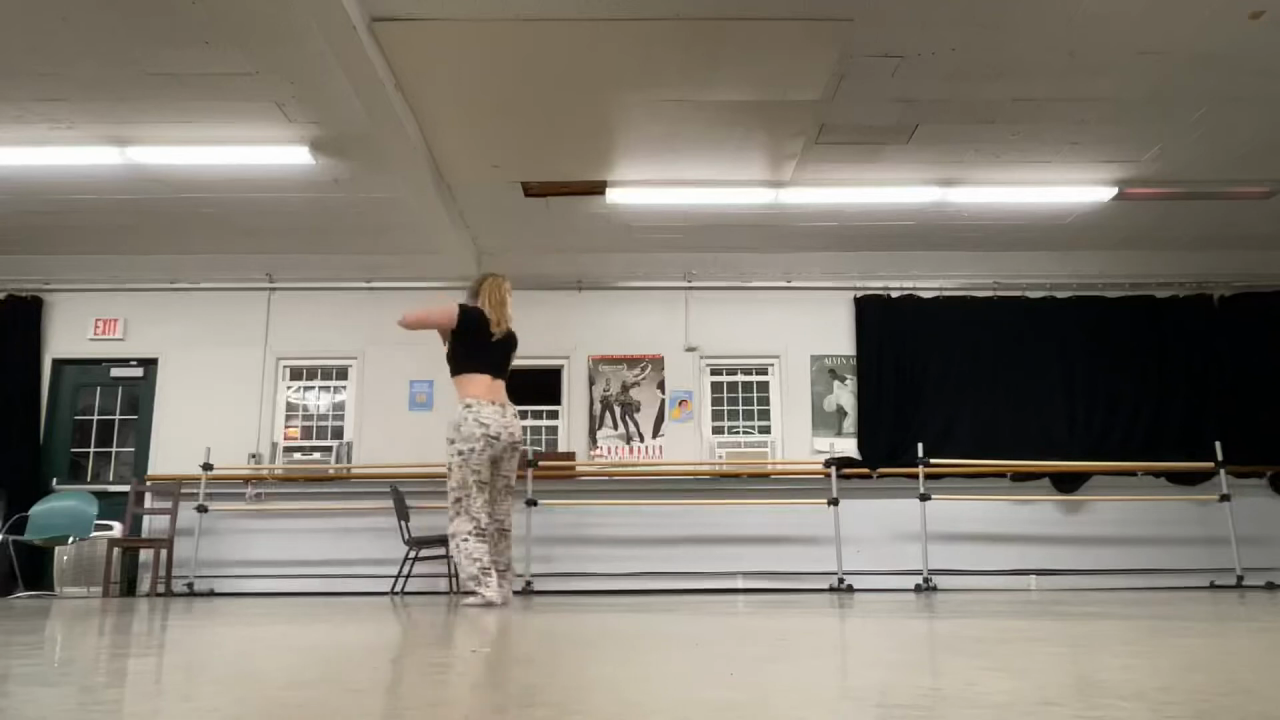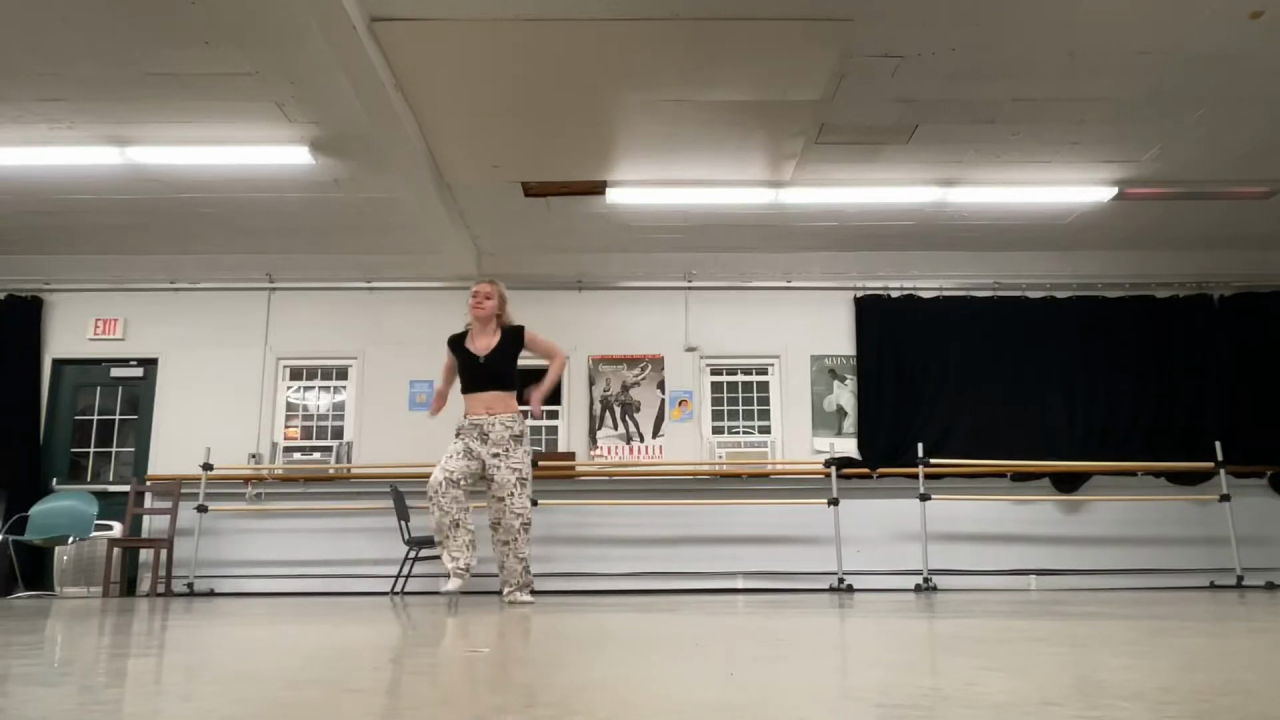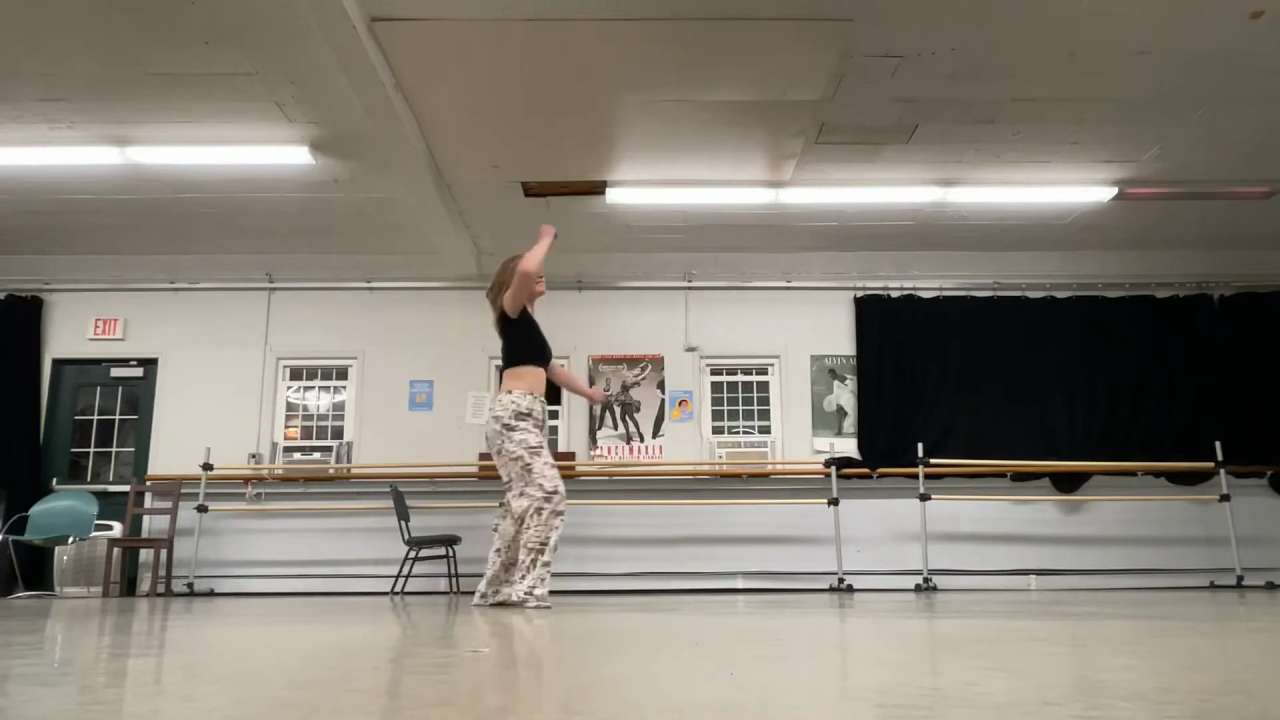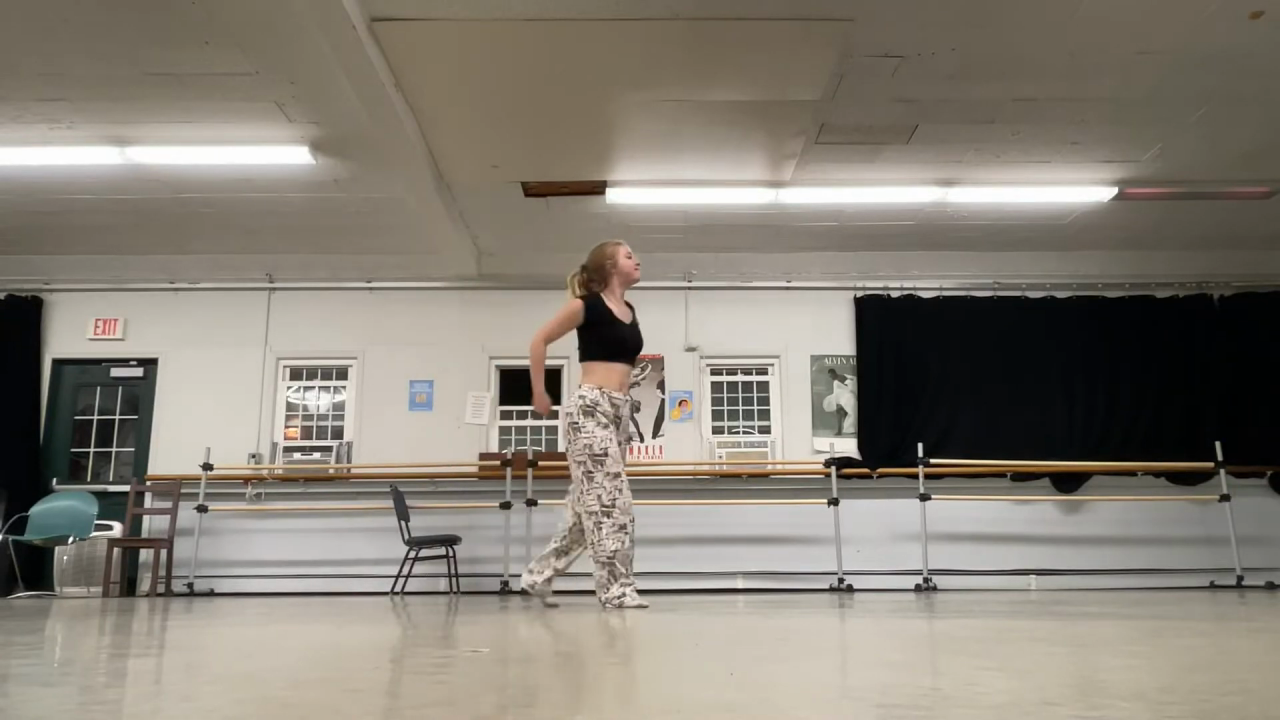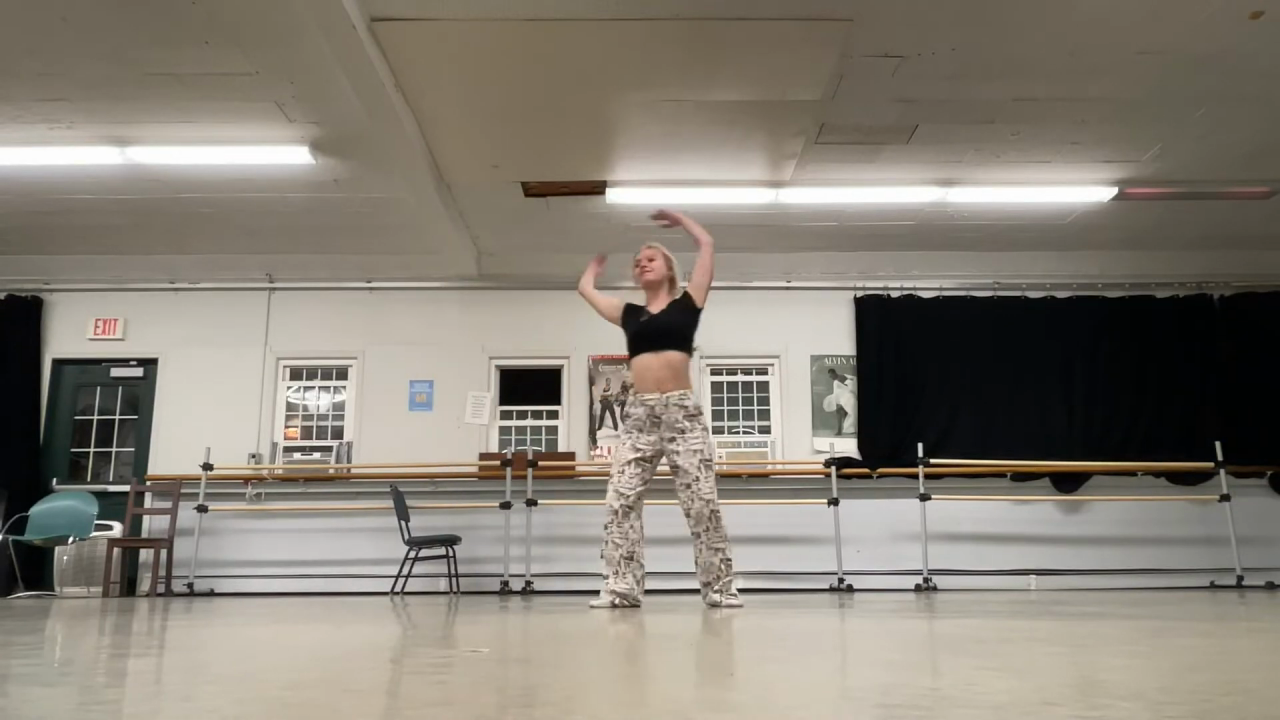
dt=1s
person 1, frame 1
left shoulder: (466, 315)
right shoulder: (509, 337)
left elbow: (406, 320)
left wrist: (446, 333)
left hip: (472, 417)
right hip: (506, 418)
left knee: (464, 508)
right knee: (495, 510)
left ankle: (483, 586)
right ankle: (499, 584)
person 1, frame 2
left shoulder: (513, 334)
right shoulder: (457, 342)
left elbow: (558, 356)
left wrist: (540, 390)
right wrist: (440, 395)
left hip: (510, 434)
right hip: (470, 432)
left knee: (510, 515)
right knee: (440, 485)
left ankle: (516, 586)
right ankle: (459, 569)
person 1, frame 3
left shoulder: (525, 324)
right shoulder: (512, 308)
left elbow: (551, 370)
right elbow: (527, 266)
left wrist: (587, 392)
right wrist: (545, 239)
left hip: (519, 417)
right hip: (514, 414)
left knee: (521, 507)
right knee: (546, 494)
left ankle: (494, 588)
right ankle: (525, 589)
person 1, frame 4
left shoulder: (628, 311)
right shoulder: (587, 304)
right elbow: (539, 340)
right wrist: (539, 392)
left hip: (620, 410)
right hip: (592, 407)
left knee: (593, 502)
right knee: (609, 499)
left ankle: (541, 573)
right ankle: (615, 588)
person 1, frame 5
left shoulder: (687, 302)
right shoulder: (629, 313)
left elbow: (706, 245)
right elbow: (585, 289)
left wrist: (679, 218)
right wrist: (595, 265)
left hip: (683, 412)
right hip: (640, 413)
left knee: (702, 502)
right knee: (621, 501)
left ankle: (718, 586)
right ankle: (622, 587)
